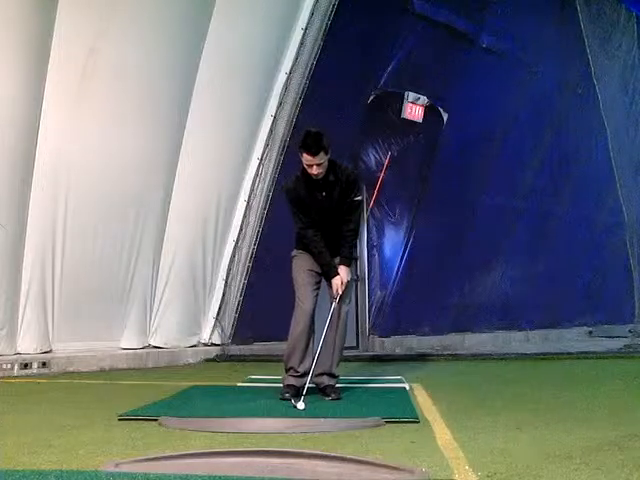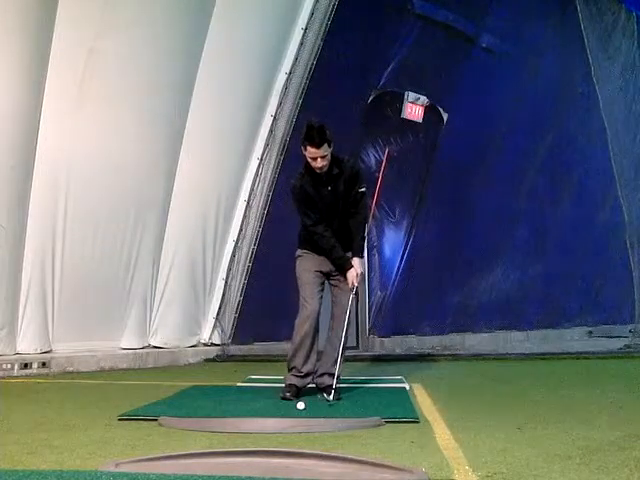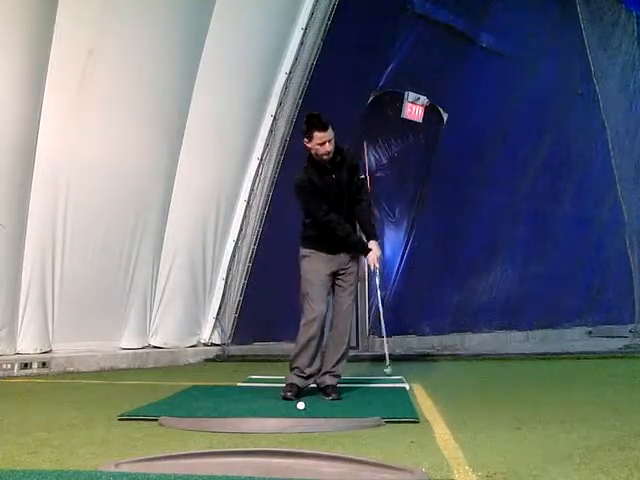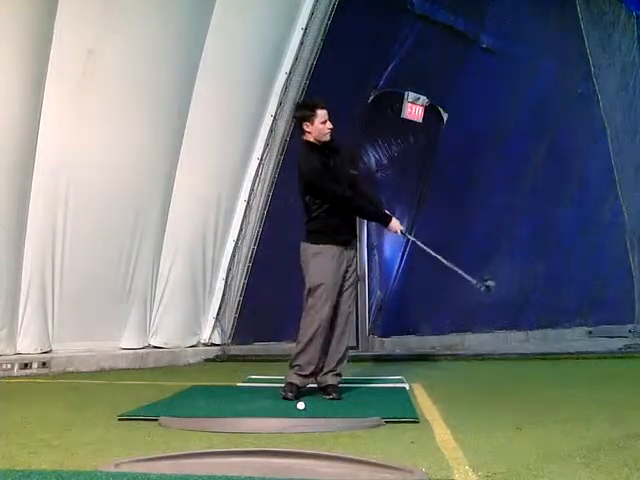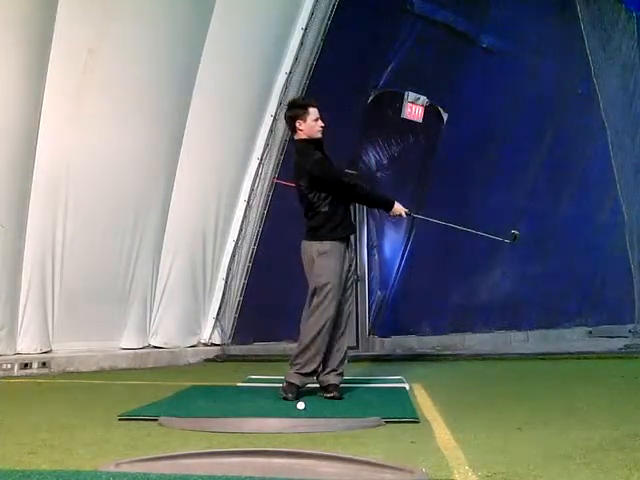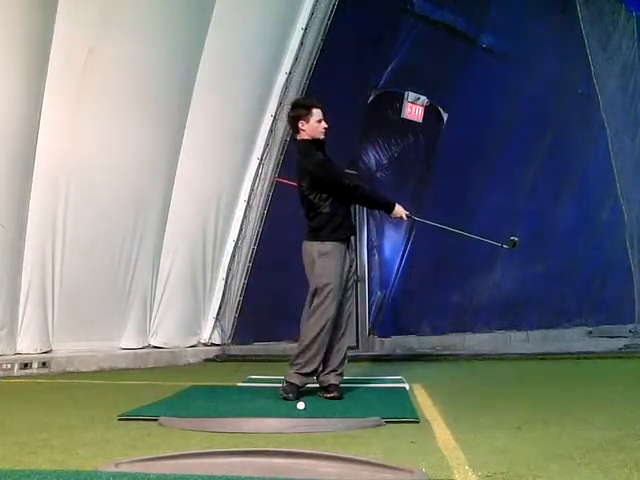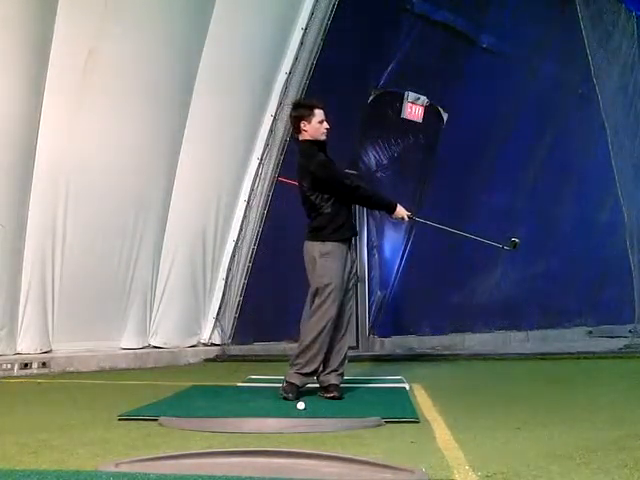
dt=0.7s
person 1, frame 1
left shoulder: (348, 178)
right shoulder: (295, 188)
left elbow: (351, 224)
right elbow: (309, 233)
left wrist: (345, 264)
right wrist: (330, 271)
left hip: (341, 254)
right hip: (308, 254)
left knee: (340, 312)
right knee: (304, 309)
left ankle: (326, 377)
right ankle: (294, 378)
person 1, frame 2
left shoulder: (350, 171)
right shoulder: (300, 186)
left elbow: (358, 215)
right elbow: (318, 229)
left wrist: (357, 257)
right wrist: (345, 265)
left hip: (346, 254)
right hip: (311, 254)
left knee: (341, 314)
right knee: (309, 312)
left ankle: (326, 377)
right ankle: (297, 377)
person 1, frame 3
left shoulder: (349, 162)
right shoulder: (305, 180)
left elbow: (361, 203)
right elbow: (329, 220)
left wrist: (372, 240)
right wrist: (364, 249)
left hip: (348, 253)
right hip: (317, 253)
left knee: (344, 315)
right knee: (315, 314)
left ankle: (328, 378)
right ankle: (297, 377)
person 1, frame 4
left shoulder: (333, 152)
right shoulder: (310, 164)
left elbow: (355, 187)
right elbow: (345, 198)
left wrist: (382, 211)
right wrist: (385, 220)
left hip: (345, 244)
right hip: (321, 247)
left knee: (342, 314)
right knee: (319, 313)
left ankle: (328, 377)
right ankle: (297, 377)
person 1, frame 5
left shoulder: (313, 155)
right shoulder: (310, 160)
left elbow: (342, 188)
right elbow: (348, 187)
left wrist: (383, 203)
right wrist: (388, 204)
left hip: (340, 242)
right hip: (323, 245)
left knee: (341, 312)
right knee: (323, 311)
left ankle: (329, 377)
right ankle: (296, 377)
person 1, frame 6
left shoulder: (315, 157)
right shoulder: (312, 161)
left elbow: (344, 190)
right elbow: (351, 188)
right wrist: (390, 206)
left hip: (339, 243)
right hip: (324, 246)
left knee: (341, 313)
right knee: (323, 313)
left ankle: (329, 378)
right ankle: (296, 378)
person 1, frame 7
left shoulder: (316, 158)
right shoulder: (313, 161)
left elbow: (345, 190)
right elbow: (352, 189)
right wrist: (391, 207)
left hip: (340, 243)
right hip: (325, 245)
left knee: (341, 313)
right knee: (324, 313)
left ankle: (329, 377)
right ankle: (296, 377)
